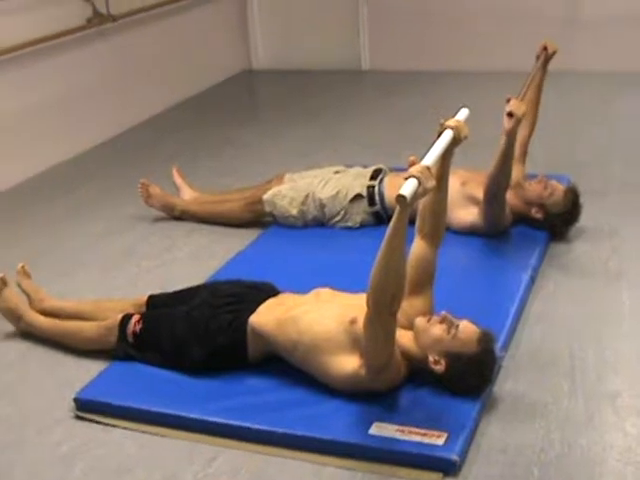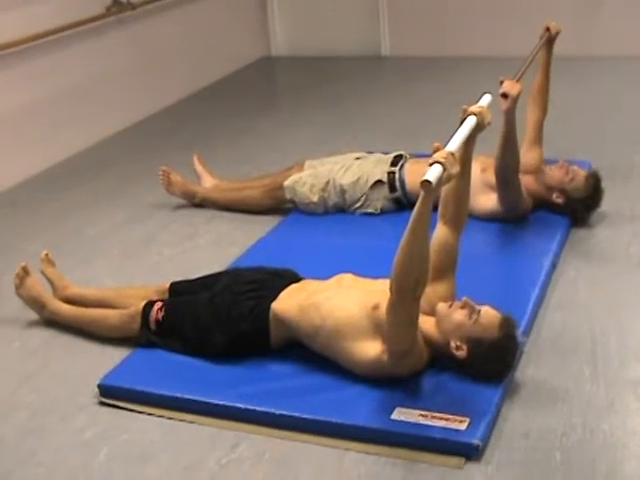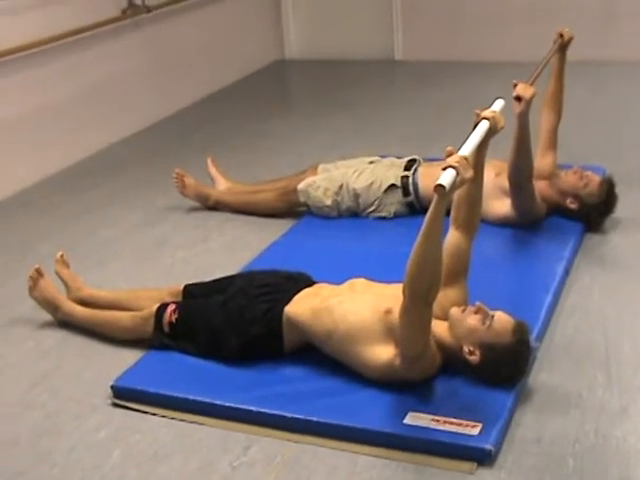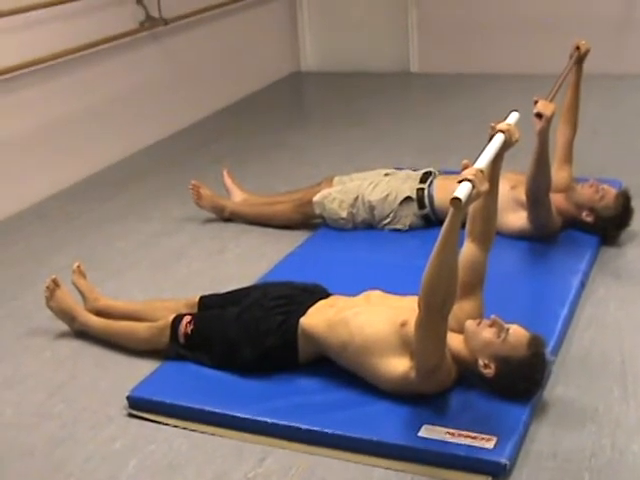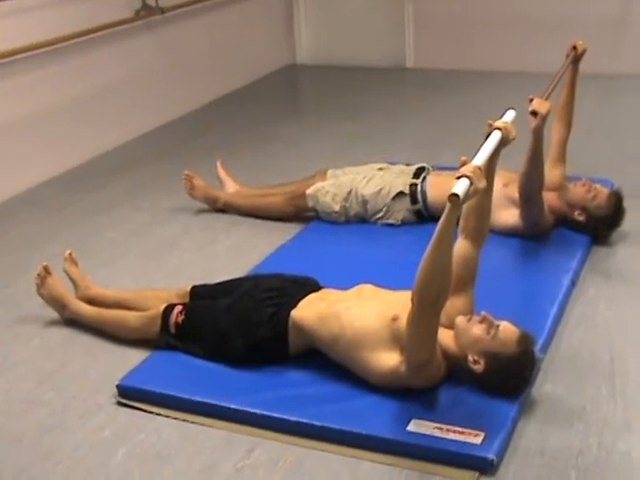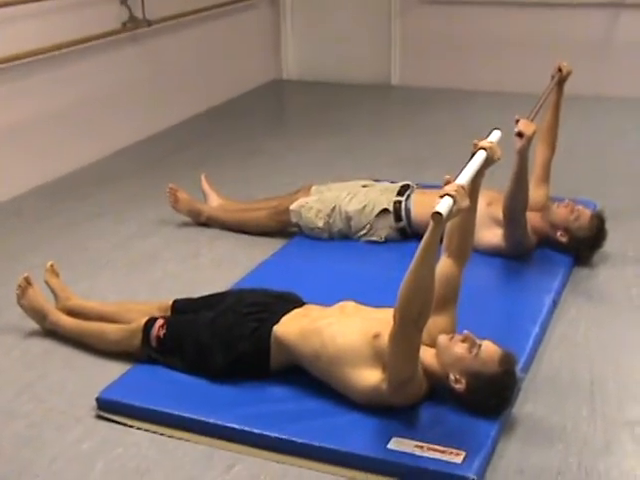
dt=0.7s
person 1, frame 1
left shoulder: (383, 370)
right shoulder: (413, 322)
left elbow: (378, 306)
right elbow: (428, 241)
left wrist: (403, 208)
right wrist: (446, 158)
left hip: (235, 336)
right hip: (264, 296)
left knee: (119, 332)
right knee: (139, 305)
right ankle: (45, 304)
person 1, frame 2
left shoulder: (406, 355)
right shoulder: (436, 307)
left elbow: (403, 291)
right elbow: (450, 228)
left wrist: (427, 194)
right wrist: (468, 144)
left hip: (257, 322)
right hip: (285, 283)
left knee: (142, 318)
right knee: (165, 293)
left ankle: (52, 308)
right ankle: (71, 292)
person 1, frame 3
left shoulder: (418, 360)
right shoulder: (450, 311)
left elbow: (416, 295)
right elbow: (463, 233)
left wrist: (441, 197)
right wrist: (481, 148)
left hip: (270, 326)
right hip: (300, 287)
left knee: (154, 321)
right knee: (179, 294)
left ankle: (65, 309)
right ankle: (83, 293)
person 1, frame 4
left shoulder: (434, 373)
right shoulder: (464, 324)
left elbow: (429, 308)
right elbow: (478, 245)
left wrist: (456, 211)
right wrist: (495, 163)
left hip: (287, 336)
right hip: (314, 298)
left knee: (170, 332)
right knee: (195, 306)
left ankle: (83, 319)
right ankle: (101, 303)
person 1, frame 5
left shoulder: (423, 368)
right shoulder: (455, 319)
left elbow: (425, 303)
right elbow: (471, 243)
left wrist: (454, 207)
right wrist: (492, 158)
left hip: (276, 329)
right hip: (306, 291)
left knee: (161, 321)
right knee: (185, 295)
left ankle: (74, 307)
right ankle: (90, 292)
person 1, frame 6
left shoulder: (405, 386)
right shoulder: (438, 337)
left elbow: (405, 321)
right elbow: (454, 261)
left wrist: (437, 226)
right wrist: (475, 181)
left hip: (258, 343)
right hip: (287, 306)
left knee: (141, 334)
right knee: (165, 310)
left ankle: (54, 318)
right ankle: (71, 303)
person 2, frame 1
left shoulder: (495, 218)
right shoulder: (515, 184)
left elbow: (491, 190)
right elbow: (525, 130)
left wrist: (508, 132)
right wrist: (542, 67)
left hip: (365, 201)
right hip: (373, 176)
left knee: (263, 204)
right knee: (276, 183)
left ankle: (177, 206)
right ankle: (193, 197)
person 2, frame 2
left shoulder: (516, 204)
right shoulder: (533, 169)
left elbow: (503, 176)
right elbow: (538, 112)
left wrist: (507, 114)
right wrist: (548, 51)
left hip: (386, 187)
right hip: (394, 162)
left knee: (283, 192)
right knee: (298, 170)
left ankle: (198, 194)
right ankle: (216, 185)
person 2, frame 3
left shoulder: (528, 208)
right shoulder: (547, 174)
left elbow: (516, 178)
right elbow: (552, 118)
left wrist: (520, 116)
right wrist: (561, 56)
left hip: (398, 192)
right hip: (406, 167)
left knee: (297, 195)
right knee: (312, 173)
left ankle: (213, 197)
right ankle: (229, 188)
person 2, frame 4
left shoulder: (545, 222)
right shoulder: (563, 188)
left elbow: (534, 196)
right elbow: (568, 133)
left wrist: (541, 134)
right wrist: (578, 69)
left hip: (414, 204)
right hip: (423, 179)
left knee: (313, 206)
right knee: (327, 186)
left ankle: (228, 209)
right ankle: (246, 199)
person 2, frame 5
left shoulder: (536, 220)
right shoulder: (556, 186)
left elbow: (528, 194)
right elbow: (562, 132)
left wrist: (535, 132)
right wrist: (574, 69)
left hip: (407, 198)
right hip: (415, 175)
left knee: (304, 201)
right knee: (320, 178)
left ankle: (222, 199)
right ankle: (236, 191)
person 2, frame 6
left shoulder: (519, 240)
right shoulder: (539, 205)
left elbow: (511, 213)
right elbow: (547, 153)
left wrist: (519, 153)
right wrist: (559, 89)
left hip: (390, 215)
right hip: (400, 192)
left knee: (288, 215)
right knee: (304, 195)
left ankle: (206, 213)
right ankle: (218, 206)
